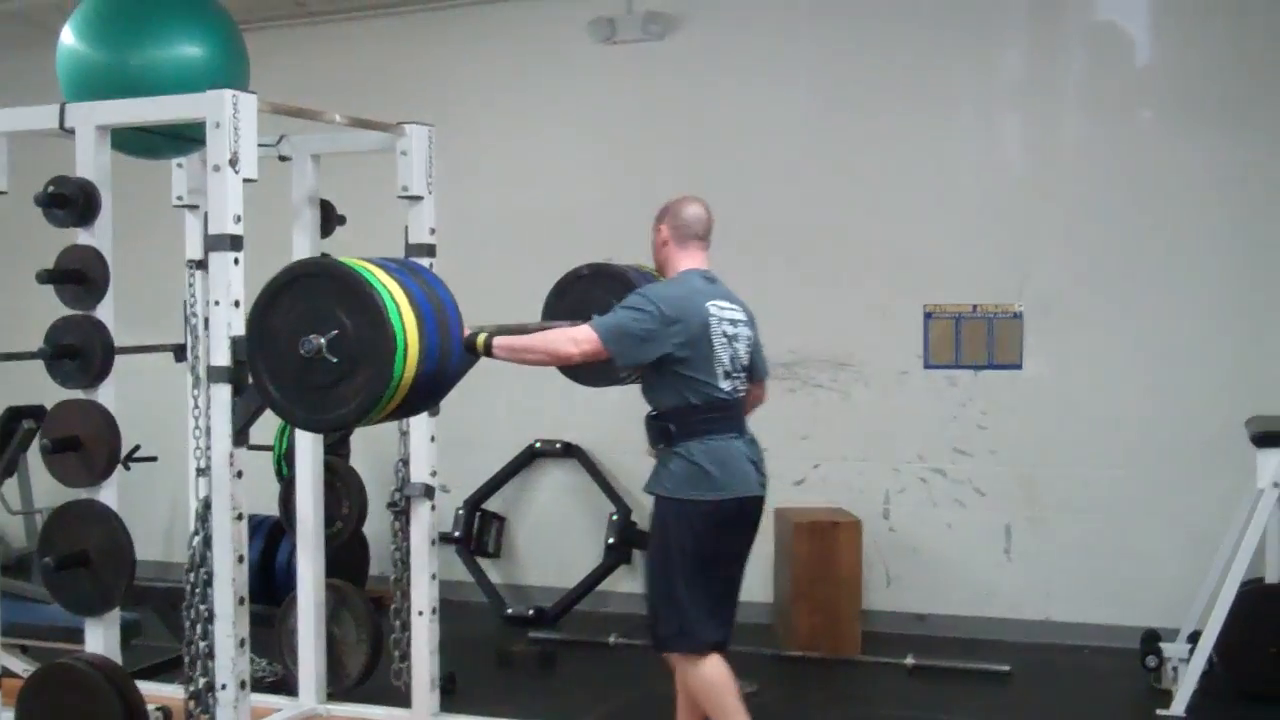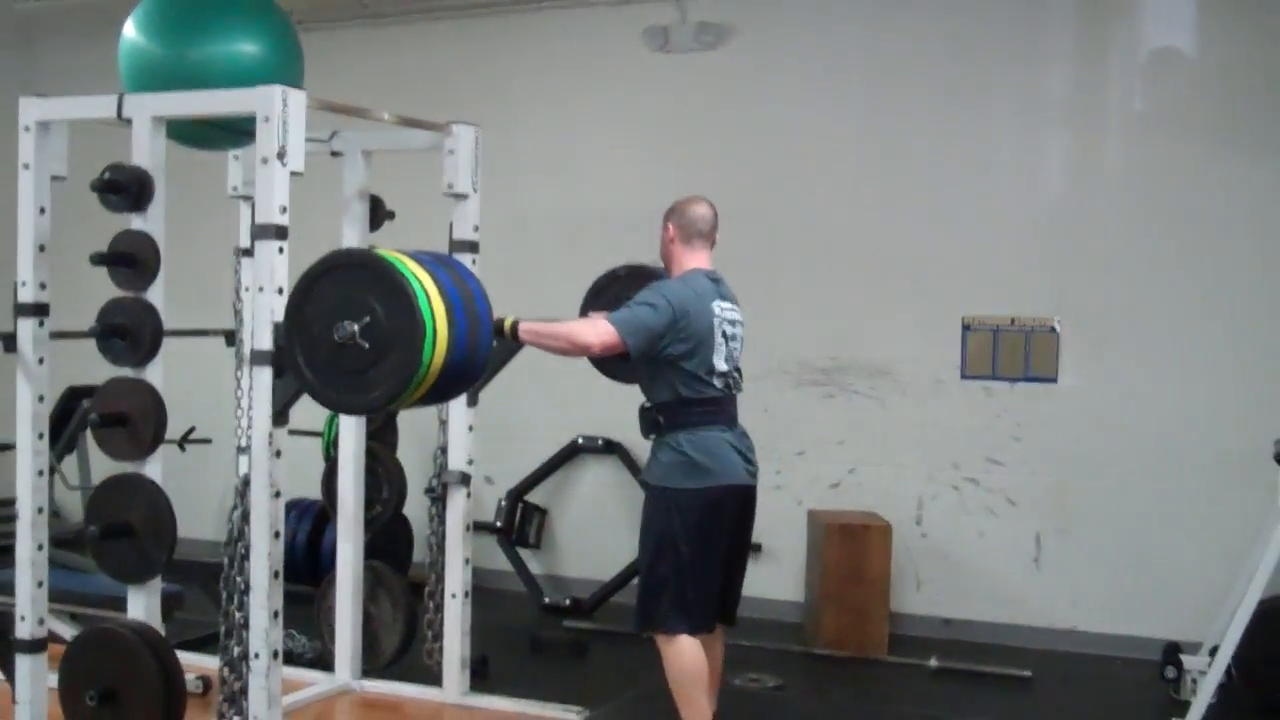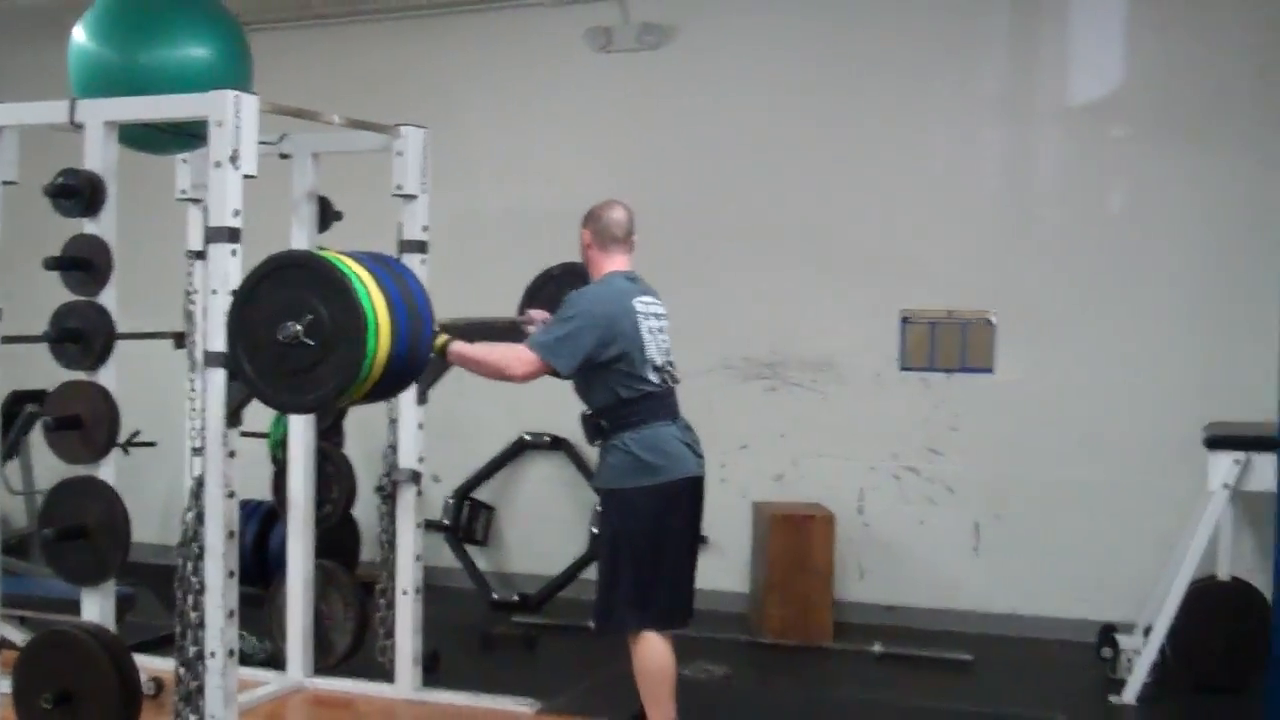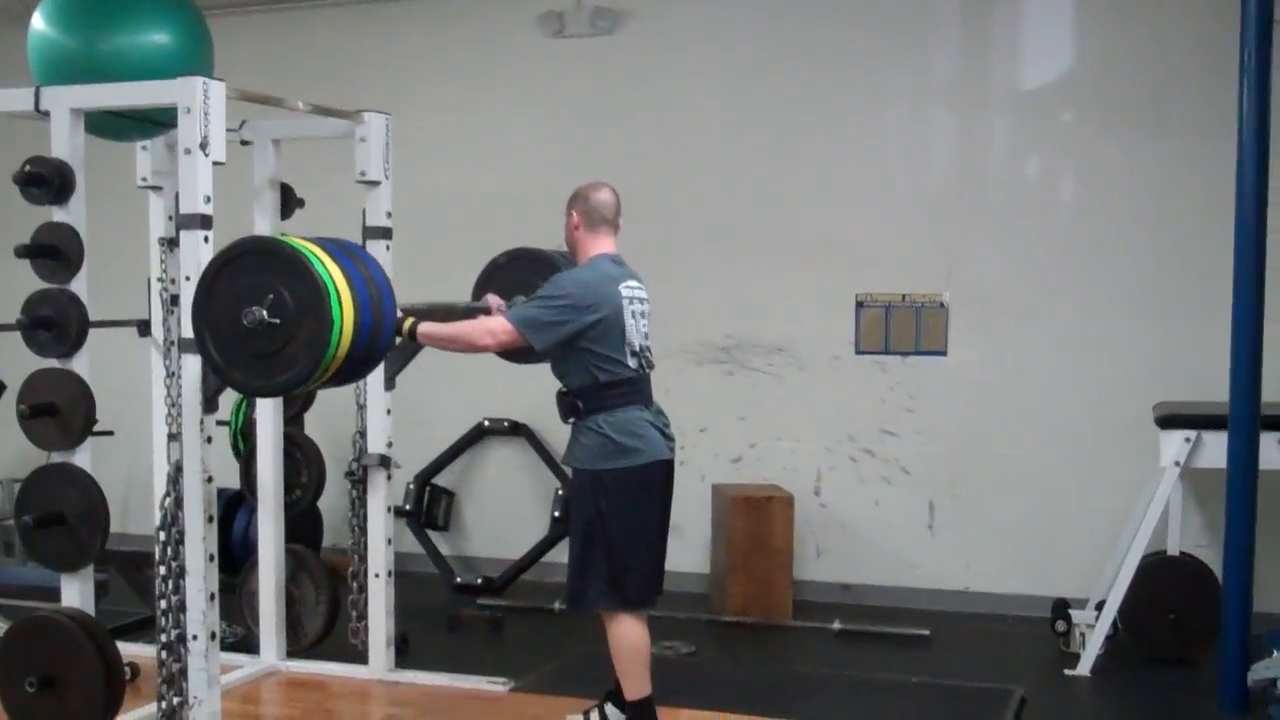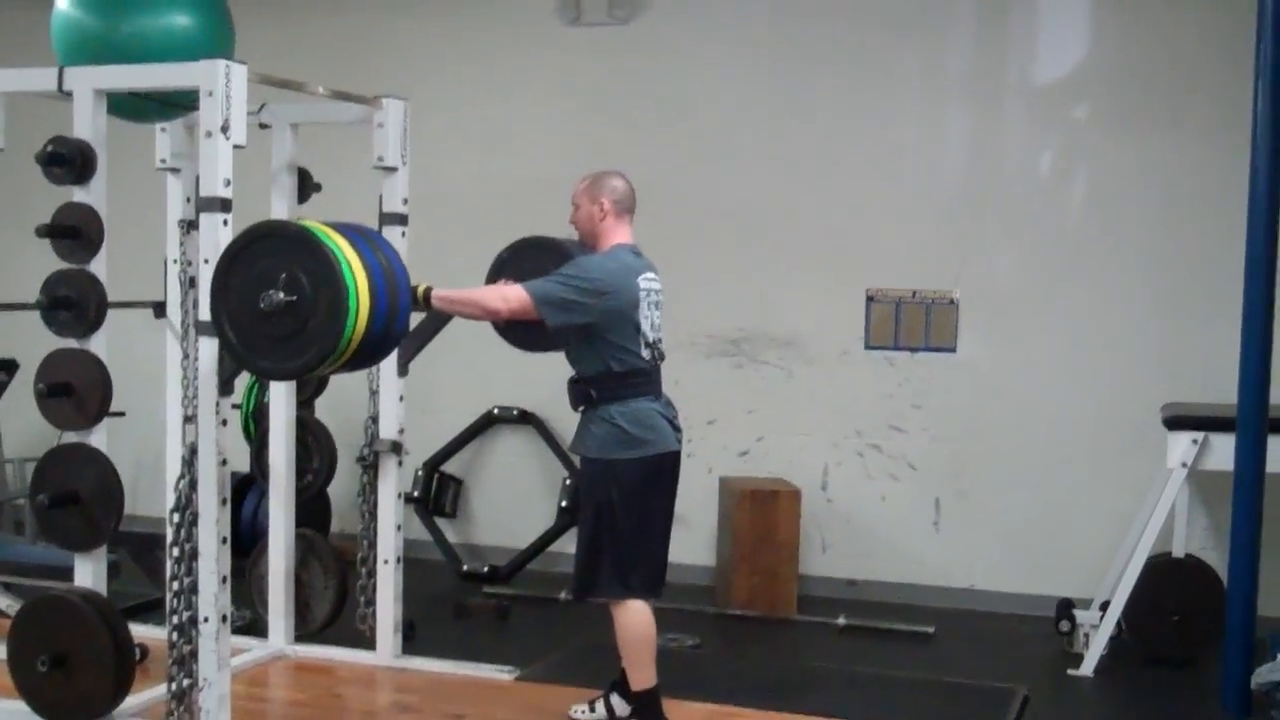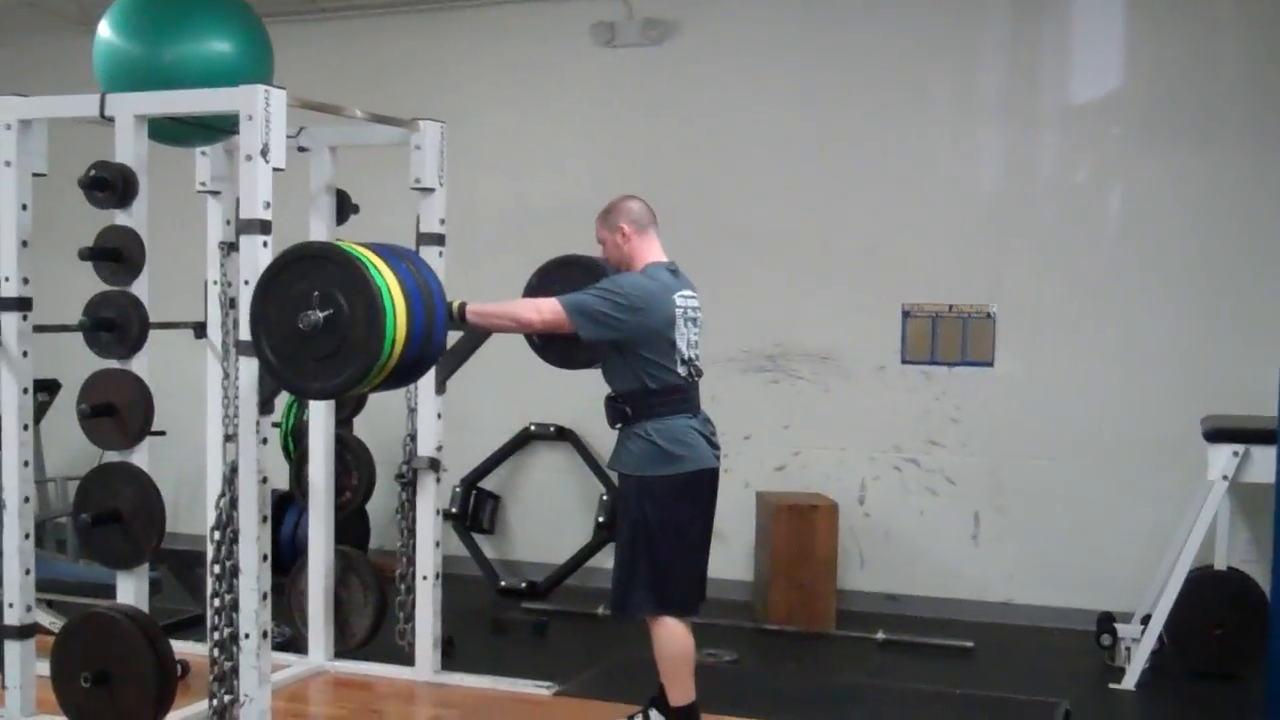
dt=0.5s
person 1, frame 1
left shoulder: (665, 302)
right shoulder: (734, 306)
left elbow: (574, 346)
right elbow: (755, 390)
left wrist: (482, 343)
left hip: (697, 481)
right hip: (737, 476)
left knee: (690, 637)
right knee: (680, 621)
person 1, frame 2
left shoulder: (670, 297)
right shoulder: (721, 297)
left elbow: (592, 339)
left wrist: (510, 327)
right wrist: (621, 322)
left hip: (690, 471)
right hip: (730, 467)
left knee: (676, 621)
right knee: (704, 616)
person 1, frame 3
left shoulder: (593, 303)
right shoulder: (642, 296)
left elbow: (521, 364)
left wrist: (444, 346)
right wrist: (551, 326)
left hip: (641, 468)
right hip: (672, 461)
left knee: (643, 617)
right knee: (651, 610)
person 1, frame 4
left shoulder: (580, 285)
right shoulder: (624, 280)
left elbow: (491, 337)
left wrist: (410, 328)
right wrist: (511, 311)
left hip: (614, 451)
right hip: (641, 444)
left knee: (618, 596)
right knee: (626, 589)
person 1, frame 5
left shoulder: (599, 273)
right shoulder: (636, 269)
left elbow: (504, 305)
left wrist: (426, 295)
right wrist: (517, 289)
left hip: (622, 440)
right hip: (645, 435)
left knee: (625, 585)
right knee: (629, 580)
person 1, frame 6
left shoulder: (635, 291)
right shoulder: (676, 286)
left elbow: (538, 315)
left wrist: (460, 311)
left hip: (660, 457)
right hip: (685, 451)
left knee: (662, 601)
right knee: (667, 595)
